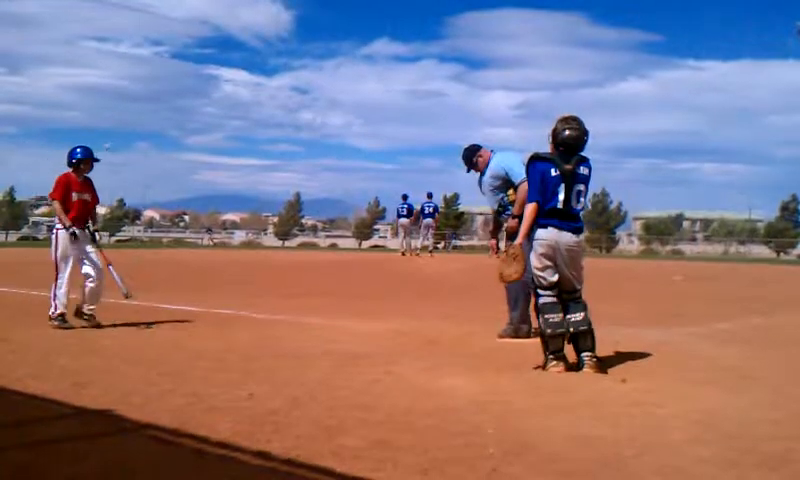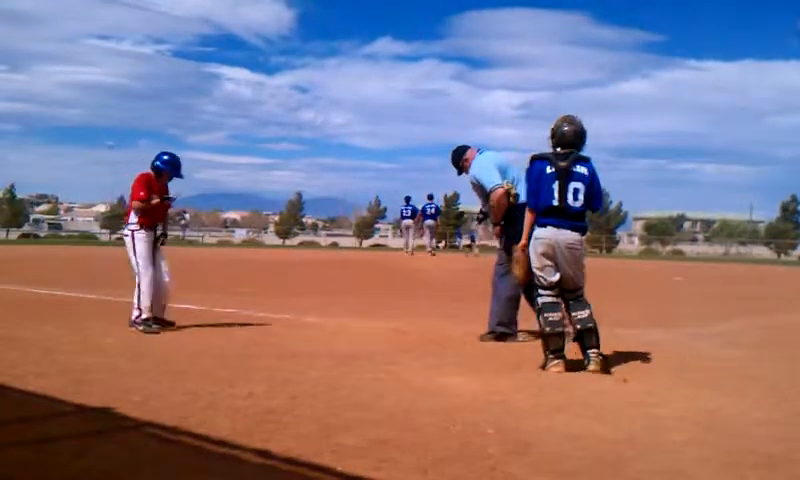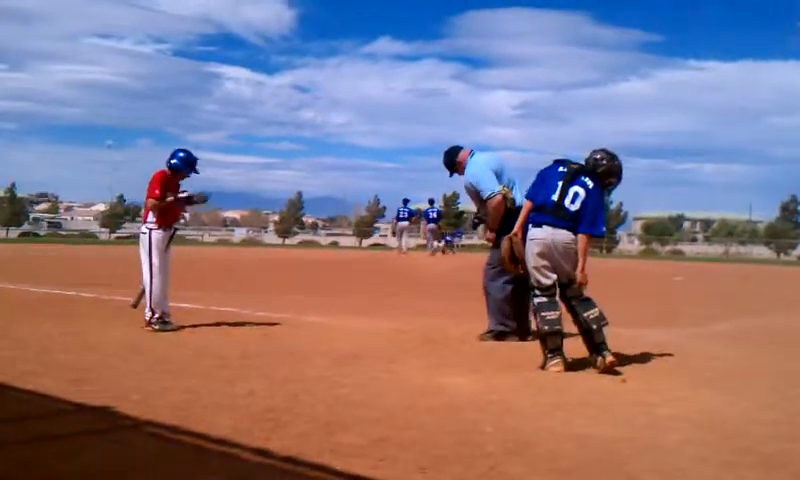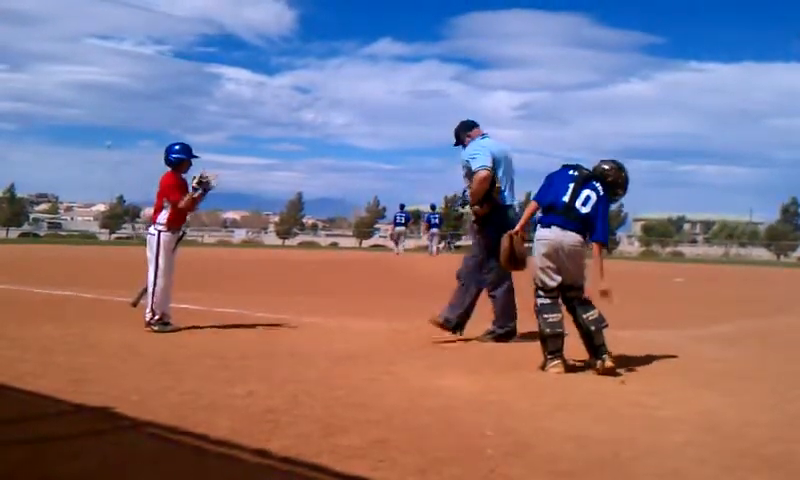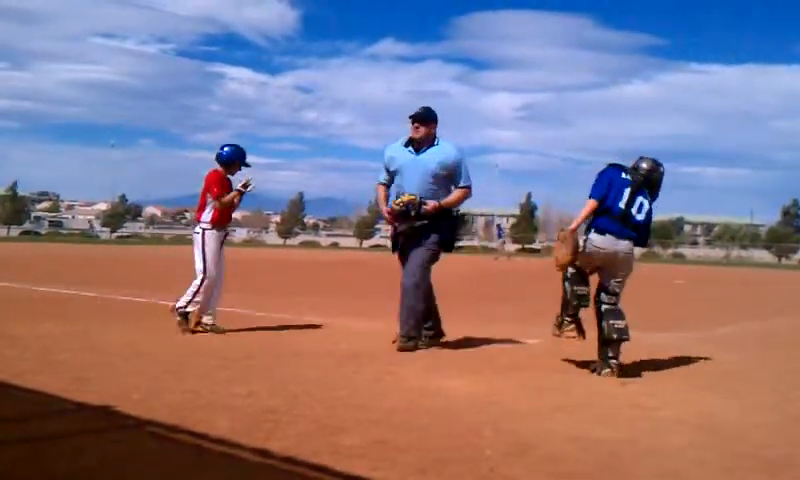
dt=1s
person 1, frame 1
left shoulder: (540, 164)
right shoulder: (585, 166)
left elbow: (533, 203)
left wrist: (521, 237)
left hip: (544, 235)
right hip: (572, 237)
left knee: (546, 294)
right knee: (573, 295)
left ankle: (555, 357)
right ankle: (587, 356)
person 1, frame 2
left shoulder: (539, 164)
right shoulder: (587, 167)
left elbow: (532, 207)
right elbow: (595, 206)
left wrist: (525, 238)
left hip: (544, 234)
right hip: (573, 236)
left knee: (548, 293)
right knee: (575, 294)
left ankle: (555, 357)
right ankle: (592, 354)
person 1, frame 3
left shoulder: (555, 168)
right shoulder: (594, 190)
left elbow: (530, 200)
right elbow: (584, 231)
left wrist: (518, 227)
right wrist: (581, 267)
left hip: (538, 234)
right hip: (566, 238)
left knee: (543, 293)
right knee: (574, 293)
left ankle: (554, 356)
right ankle: (601, 352)
person 1, frame 4
left shoulder: (564, 172)
right shoulder: (601, 196)
left elbow: (537, 201)
right elbow: (597, 241)
left wrist: (520, 226)
right wrist: (600, 278)
left hip: (546, 234)
right hip: (574, 240)
left knee: (546, 295)
right knee: (576, 296)
left ankle: (554, 358)
right ankle: (601, 355)
person 1, frame 5
left shoulder: (613, 173)
right shoulder: (647, 199)
left elbow: (595, 201)
right elbow: (641, 239)
left wrist: (575, 225)
right wrist: (602, 265)
left hip: (599, 239)
right hip: (625, 248)
left knee: (575, 266)
right knee: (609, 300)
left ankle: (569, 320)
right ankle: (609, 362)
person 2, frame 1
left shoulder: (504, 160)
right shoulder: (484, 177)
left elbow: (526, 186)
left wrist: (515, 217)
right wrist: (494, 235)
right hip: (514, 225)
left knee: (528, 273)
right ankle: (519, 324)
person 2, frame 2
left shoulder: (478, 168)
right shoulder: (490, 157)
left elbow: (499, 194)
left wrist: (496, 223)
right wrist: (499, 221)
left hip: (519, 218)
left knee: (506, 274)
left ankle: (502, 330)
person 2, frame 3
left shoulder: (473, 171)
right shoulder: (485, 157)
left elbow: (497, 200)
left wrist: (491, 229)
right wrist: (491, 225)
left hip: (511, 224)
left knee: (495, 275)
right knee: (519, 276)
left ankle: (502, 329)
right ankle: (521, 328)
person 2, frame 4
left shoulder: (476, 149)
right shoulder: (500, 147)
left elbow: (483, 175)
left wrist: (474, 202)
right wrist: (480, 201)
left hip: (493, 216)
right hip: (504, 214)
left knee: (496, 275)
right knee: (470, 270)
left ankle: (504, 329)
right ankle: (453, 319)
person 2, frame 5
left shoulder: (450, 153)
right shoulder: (393, 151)
left elbow: (465, 190)
right elbow: (383, 183)
left wrist: (440, 205)
right wrist: (383, 206)
left hip: (434, 225)
right hip: (404, 225)
left knee: (414, 276)
right knee: (417, 278)
left ankle: (409, 335)
right ankle: (431, 330)
person 3, frame 1
left shoulder: (88, 182)
right shoulder: (64, 179)
right elbow: (56, 205)
left wrist: (94, 228)
right wrist: (69, 226)
left hip: (82, 232)
right hip: (64, 231)
left knee: (96, 270)
right knee: (63, 273)
left ankle: (86, 310)
right ankle: (57, 314)
person 3, frame 2
left shoulder: (163, 185)
right shoulder: (143, 179)
left elbow: (164, 210)
right elbow: (137, 206)
left wrist: (164, 231)
right wrist: (159, 201)
left hip: (152, 232)
right hip: (137, 232)
left knee: (162, 277)
right knee: (145, 275)
left ankle: (157, 315)
right ankle: (140, 318)
person 3, frame 3
left shoulder: (174, 182)
right shoulder: (160, 178)
right elbow: (151, 205)
left wrist: (186, 202)
right wrist: (174, 198)
left hip: (165, 232)
right hip: (153, 231)
left knee: (162, 276)
right knee: (154, 275)
left ankle: (161, 315)
right ankle: (152, 317)
person 3, frame 4
left shoulder: (181, 181)
right shoulder: (169, 179)
left elbow: (190, 207)
right elbow: (182, 206)
left wrist: (202, 191)
right wrist: (195, 188)
left hip: (172, 233)
right hip: (161, 233)
left knee: (166, 277)
right knee: (158, 276)
left ankle: (162, 317)
right ankle: (153, 318)
person 3, frame 5
left shoulder: (225, 181)
right shoulder: (214, 177)
left elbow: (229, 208)
right elbow: (219, 205)
left wrist: (241, 193)
right wrist: (238, 190)
left hip: (218, 233)
right hip: (207, 232)
left knee: (216, 278)
right knee: (207, 275)
left ankle: (206, 320)
right ankle: (183, 308)
